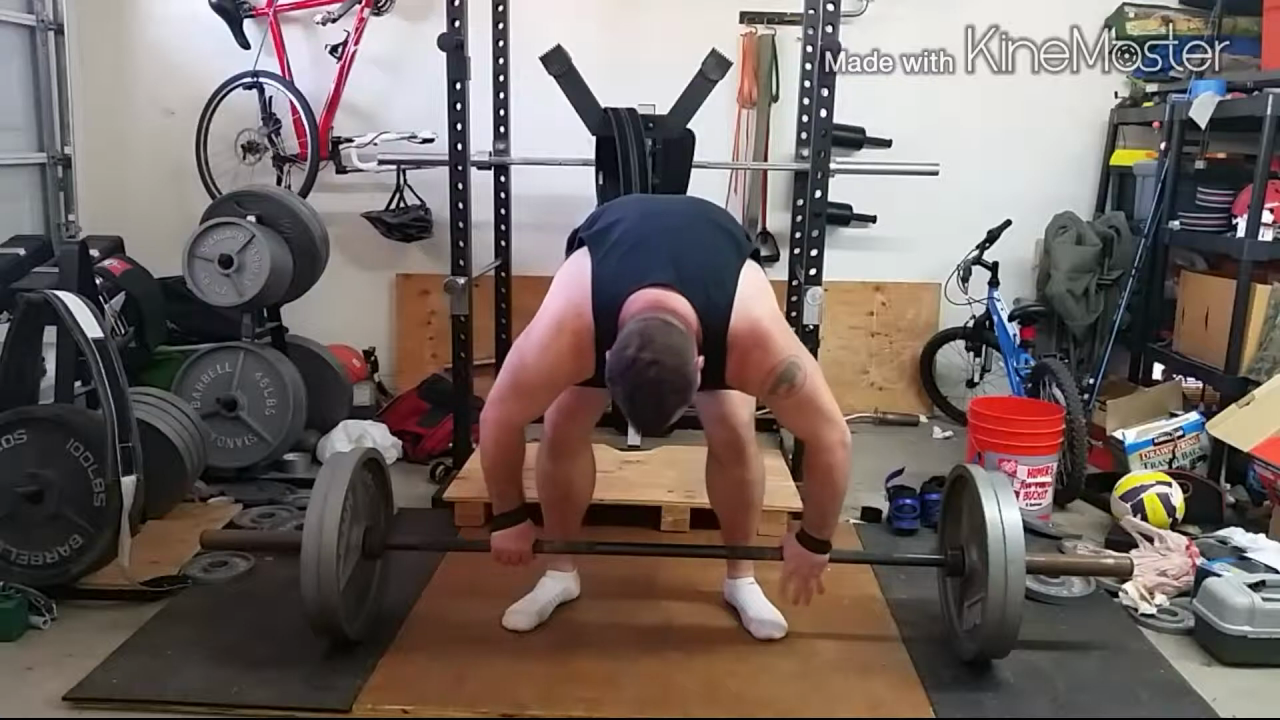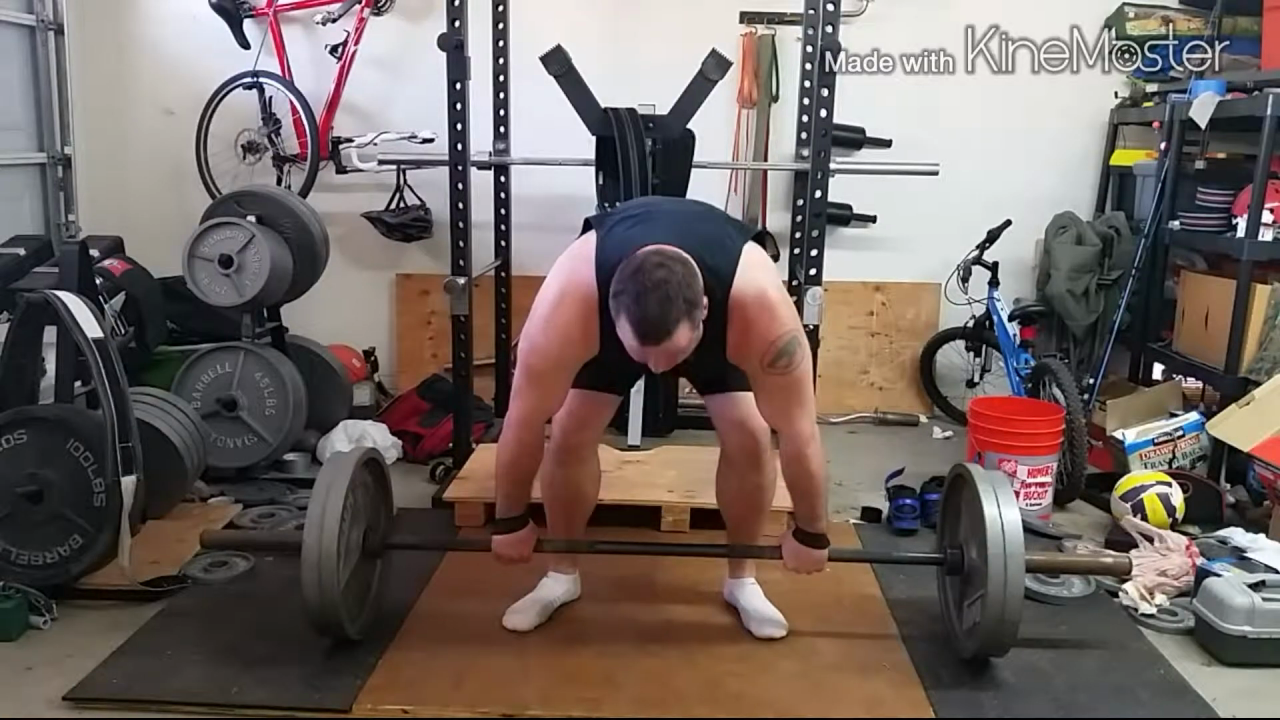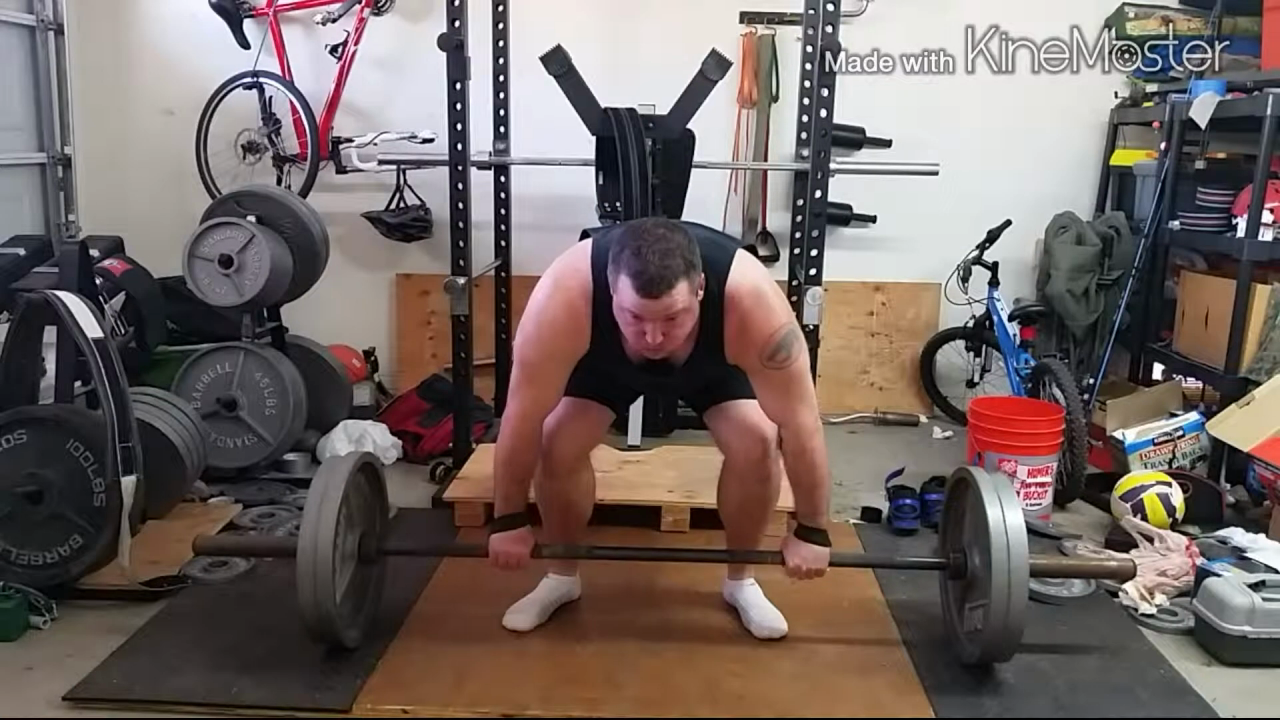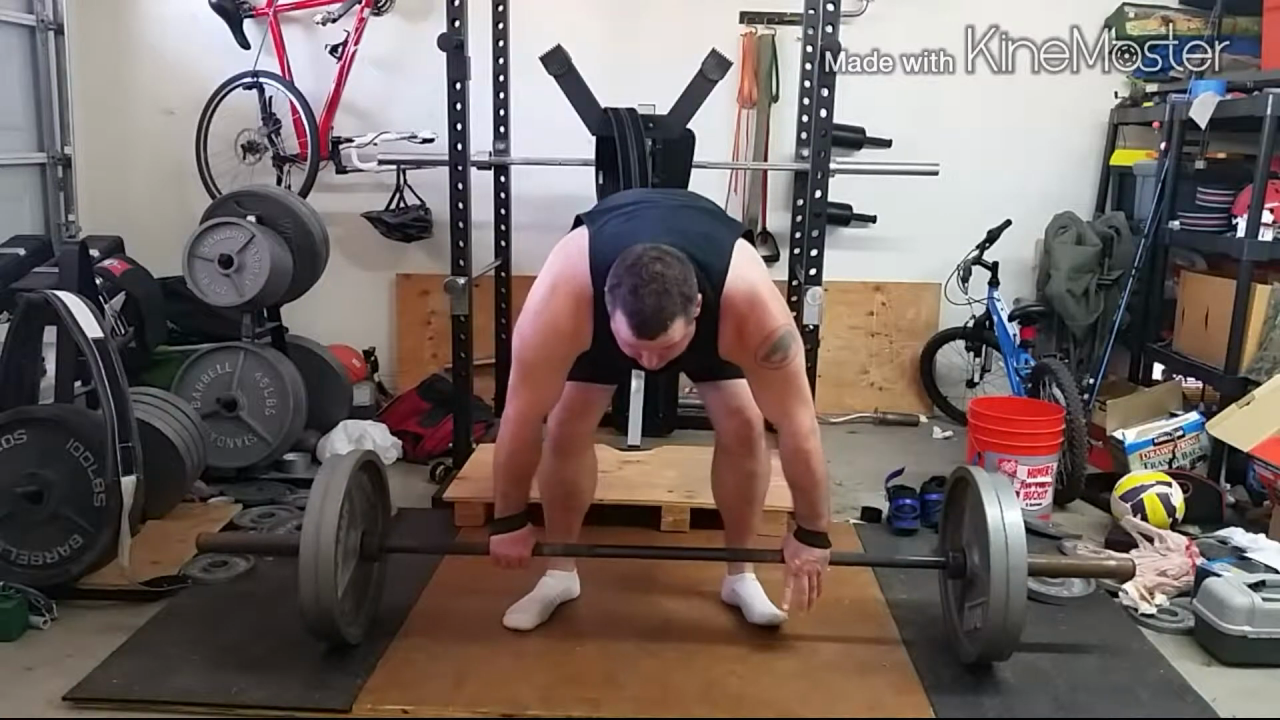
dt=0.7s
person 1, frame 1
left shoulder: (755, 339)
right shoulder: (564, 334)
left elbow: (831, 436)
right elbow: (499, 418)
left wrist: (813, 540)
right wrist: (508, 518)
left knee: (734, 434)
right knee: (562, 427)
left ankle: (740, 576)
right ankle: (560, 571)
person 1, frame 2
left shoulder: (758, 306)
right shoulder: (568, 304)
left elbow: (797, 429)
right elbow: (526, 419)
left wrist: (810, 533)
right wrist: (510, 521)
left knee: (749, 438)
right knee: (569, 434)
left ankle: (741, 577)
right ankle: (562, 573)
person 1, frame 3
left shoulder: (752, 303)
right shoulder: (565, 298)
left elbow: (800, 424)
right elbow: (523, 417)
left wrist: (811, 531)
right wrist: (508, 521)
left knee: (757, 449)
right knee: (557, 447)
left ankle: (740, 579)
right ankle: (561, 575)
person 1, frame 4
left shoulder: (749, 304)
right shoulder: (563, 297)
left elbow: (796, 422)
right elbow: (524, 414)
left wrist: (811, 534)
right wrist: (509, 521)
right hip: (598, 275)
left knee: (743, 426)
right knee: (566, 426)
left ankle: (740, 574)
right ankle: (560, 571)
